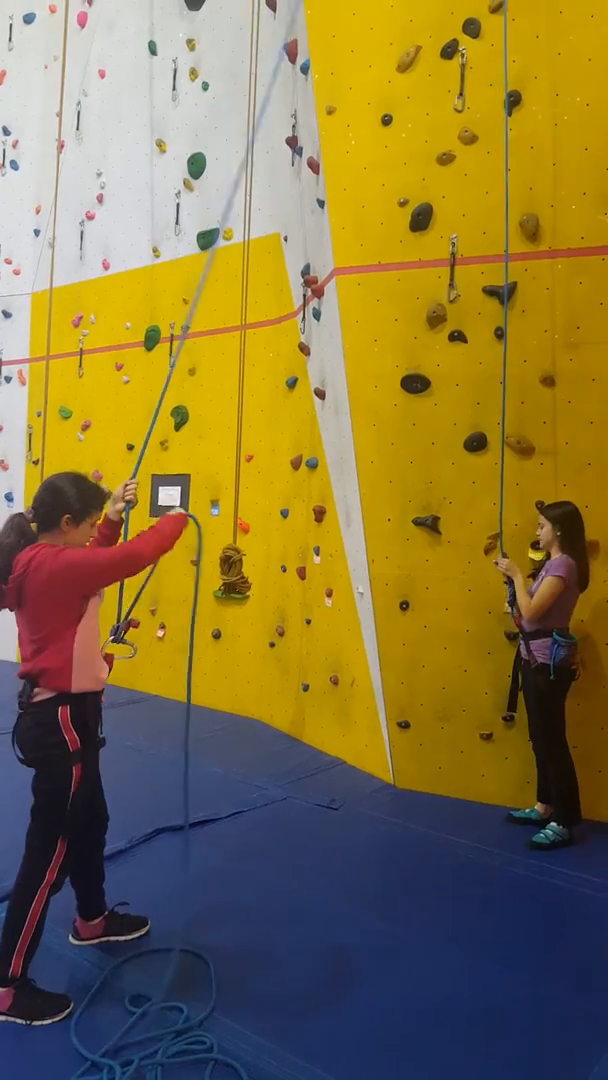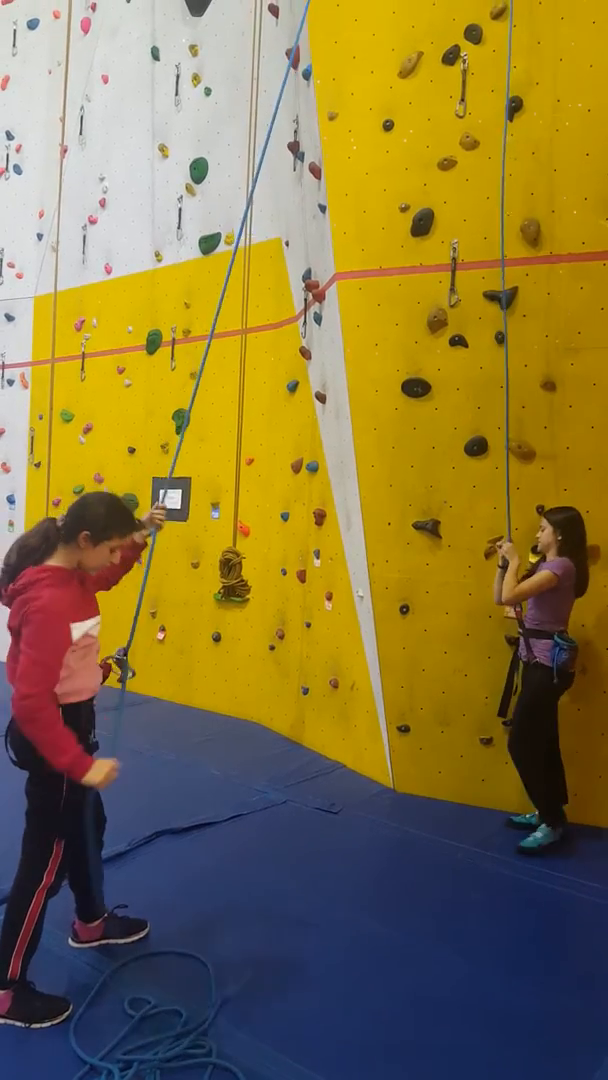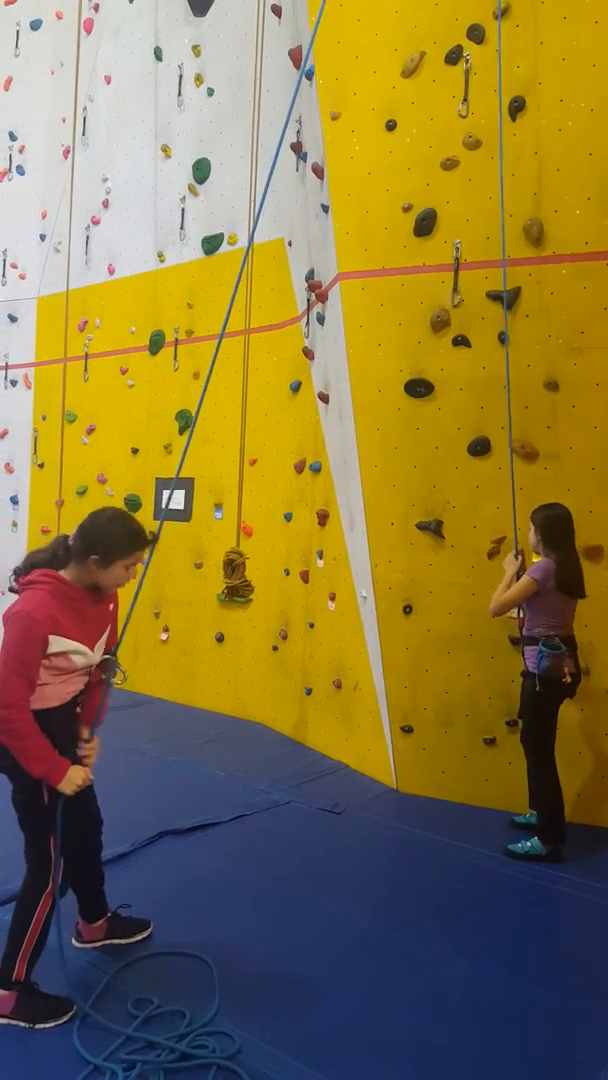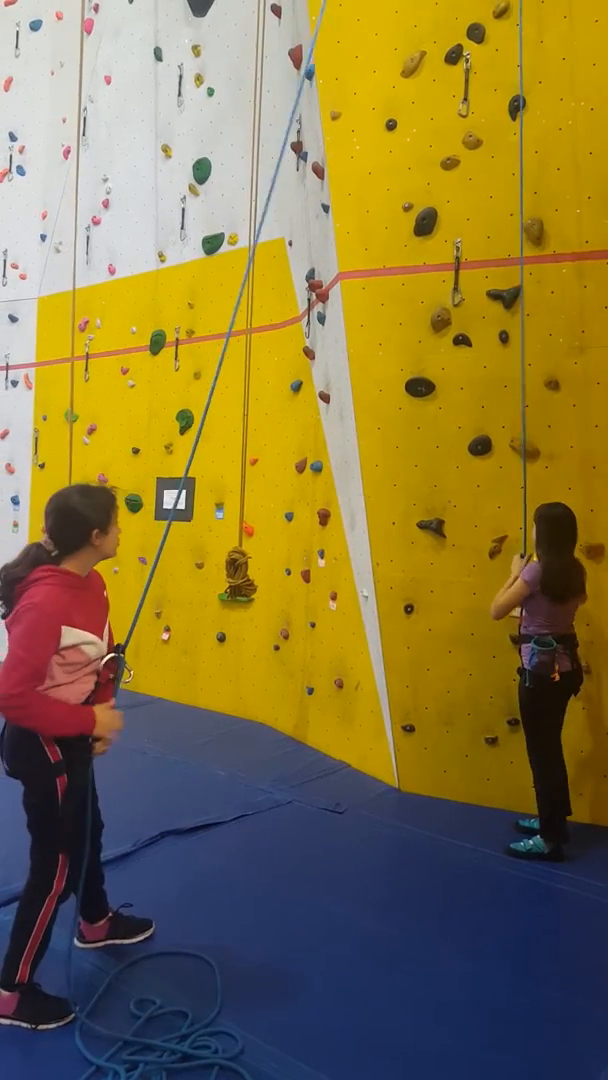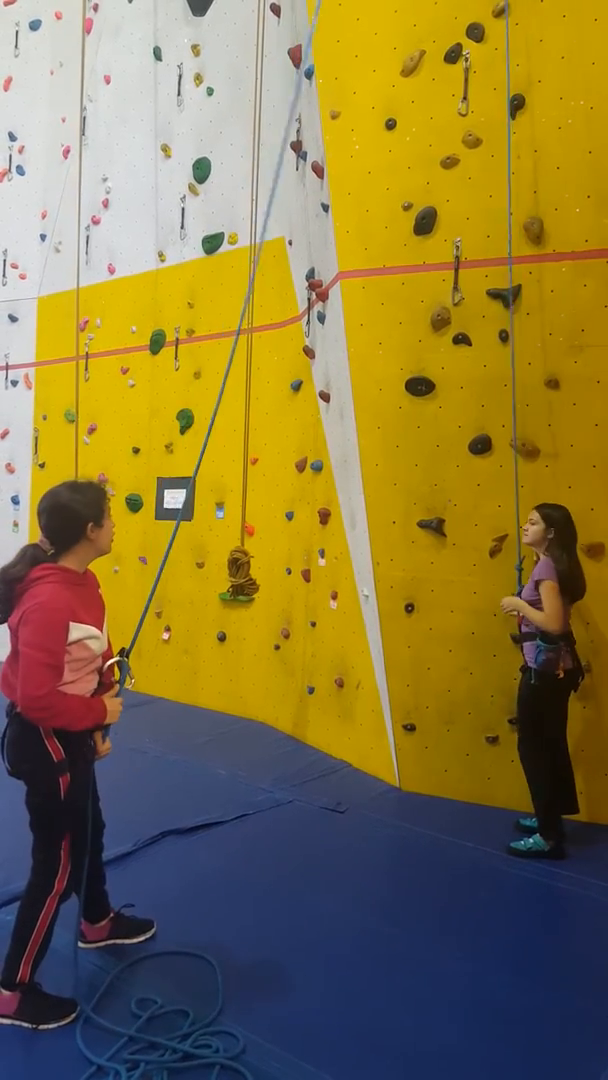
dt=0.5s
person 1, frame 1
right shoulder: (52, 567)
left elbow: (92, 560)
right elbow: (129, 557)
left wrist: (113, 514)
right wrist: (173, 521)
left hip: (59, 714)
right hip: (60, 722)
left knee: (89, 821)
right knee: (49, 849)
left ankle: (93, 919)
person 1, frame 2
left shoulder: (66, 575)
right shoulder: (48, 602)
left elbow: (104, 578)
left wrist: (139, 539)
right wrist: (80, 763)
left hip: (69, 723)
right hip: (51, 733)
left knee: (86, 827)
right knee: (45, 855)
left ankle: (91, 922)
person 1, frame 3
left shoulder: (102, 596)
left wrist: (86, 728)
right wrist: (55, 770)
left hip: (63, 726)
left knee: (85, 828)
right knee: (50, 861)
left ankle: (95, 922)
person 1, frame 4
left shoulder: (89, 584)
right shoulder: (44, 603)
left wrist: (96, 720)
right wrist: (91, 721)
left hip: (72, 734)
left knee: (87, 831)
right knee: (55, 863)
left ankle: (96, 923)
person 1, frame 5
left shoulder: (81, 582)
right shoulder: (49, 601)
left wrist: (97, 723)
right wrist: (99, 713)
left hip: (71, 735)
right hip: (44, 742)
left knee: (87, 832)
right knee: (57, 862)
left ankle: (99, 922)
person 2, frame 1
left shoulder: (563, 565)
right shoulder: (553, 564)
left elbow: (530, 612)
right elbow: (525, 612)
left wrist: (517, 575)
right wrist: (511, 576)
left hip: (549, 661)
right hip: (537, 659)
left knee: (552, 741)
right knee: (540, 738)
left ankle: (564, 823)
right ankle: (545, 807)
person 2, frame 2
left shoulder: (562, 567)
right shoulder: (546, 566)
left elbow: (509, 596)
right elbow: (500, 598)
left wrist: (514, 560)
right wrist: (504, 562)
left hip: (547, 664)
right hip: (538, 662)
left knee: (520, 743)
right knee: (540, 741)
left ankle: (551, 822)
right ankle: (545, 812)
person 2, frame 3
left shoulder: (544, 568)
right shoulder: (567, 568)
left elbow: (496, 607)
left wrist: (510, 572)
right wrist: (521, 574)
left hip: (545, 667)
right hip: (560, 665)
left knee: (539, 749)
right knee: (535, 741)
left ankle: (549, 840)
right ankle: (542, 813)
person 2, frame 4
left shoulder: (537, 570)
right shoulder: (574, 570)
left elbow: (496, 611)
left wrist: (515, 573)
left hip: (541, 667)
right hip: (564, 665)
left knee: (540, 750)
right knee: (548, 746)
left ankle: (550, 839)
right ankle: (552, 819)
person 2, frame 5
left shoulder: (546, 566)
right shoulder: (557, 564)
left elbow: (554, 623)
left wrist: (518, 605)
right wrist: (524, 605)
left hip: (543, 666)
right hip: (558, 665)
left knee: (531, 749)
right knee: (553, 744)
left ankle: (549, 837)
right ankle: (550, 819)
